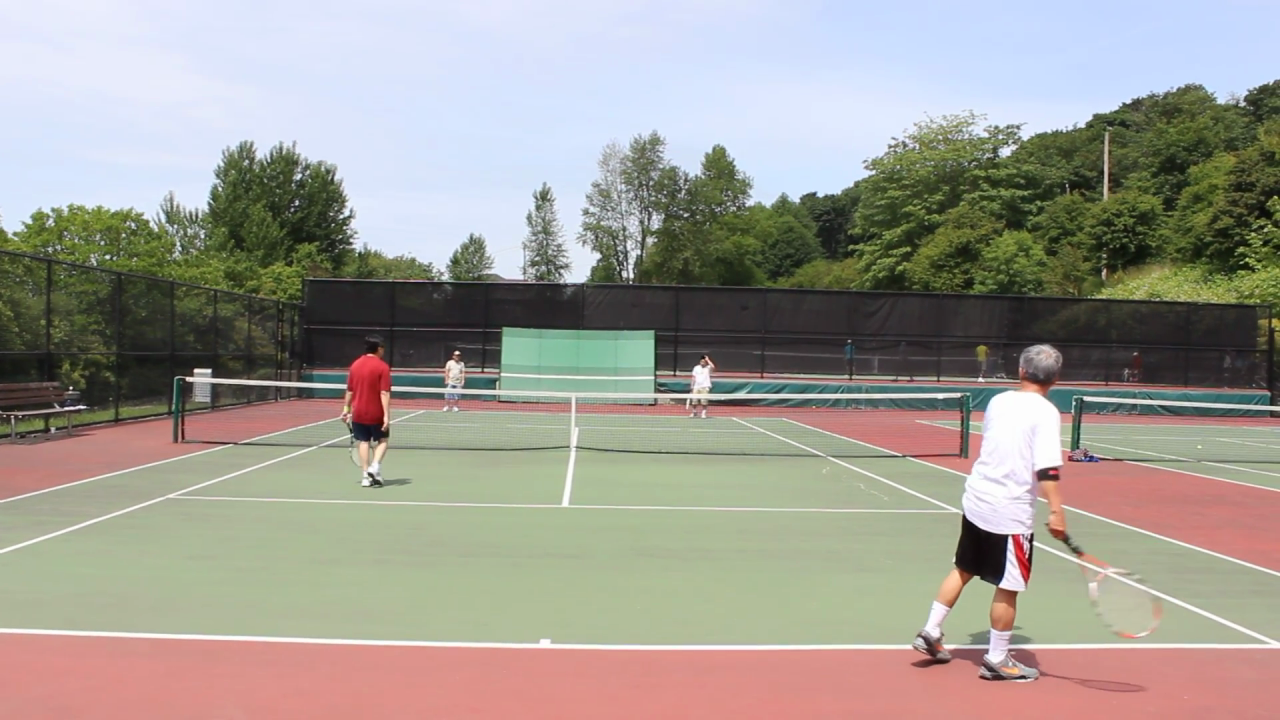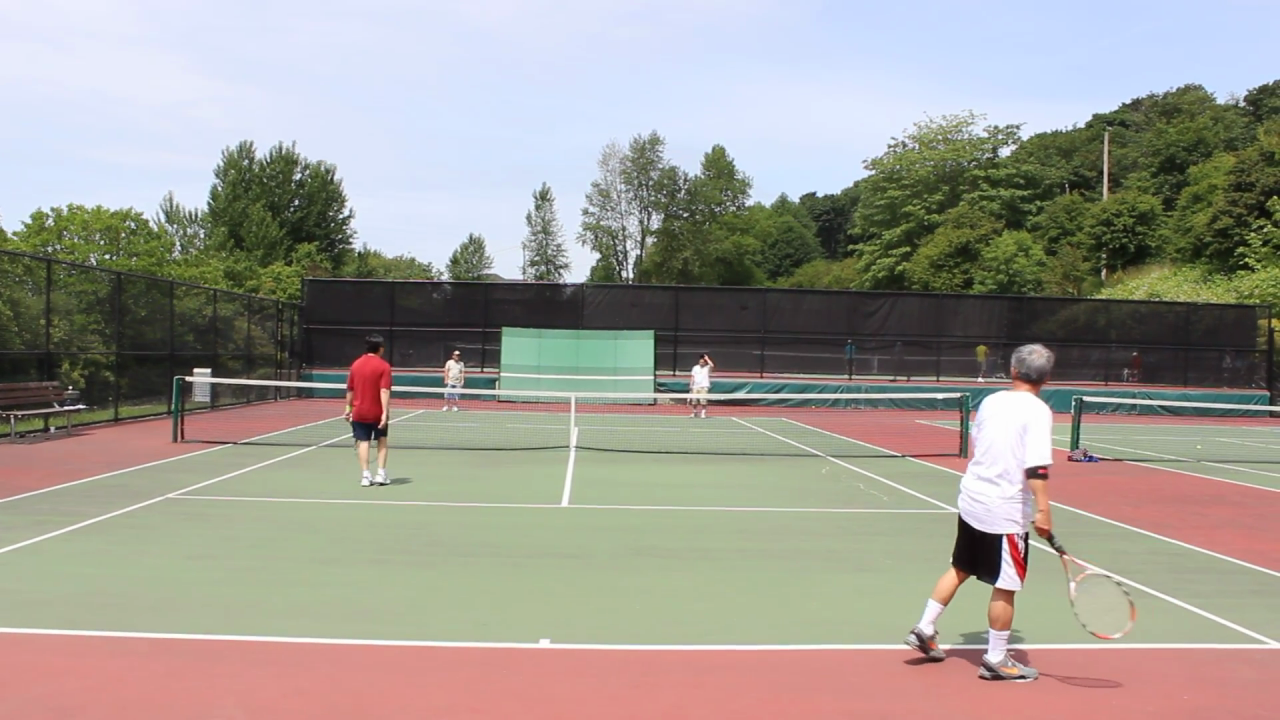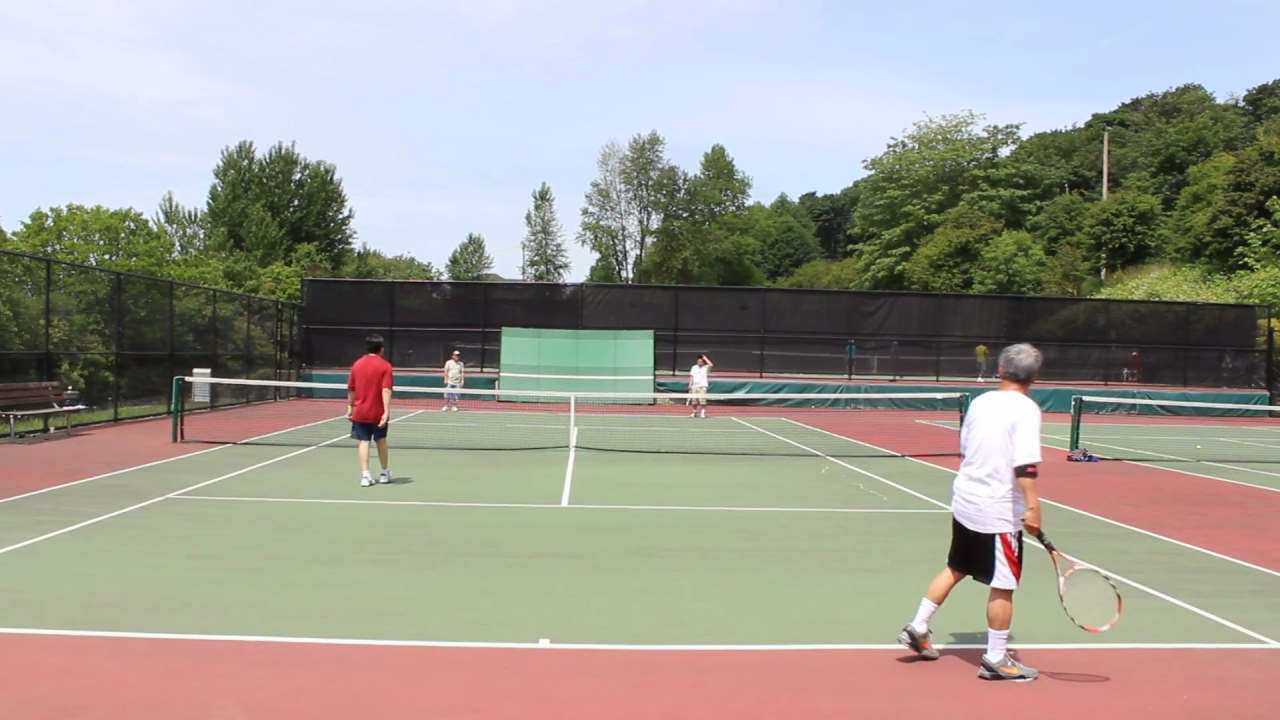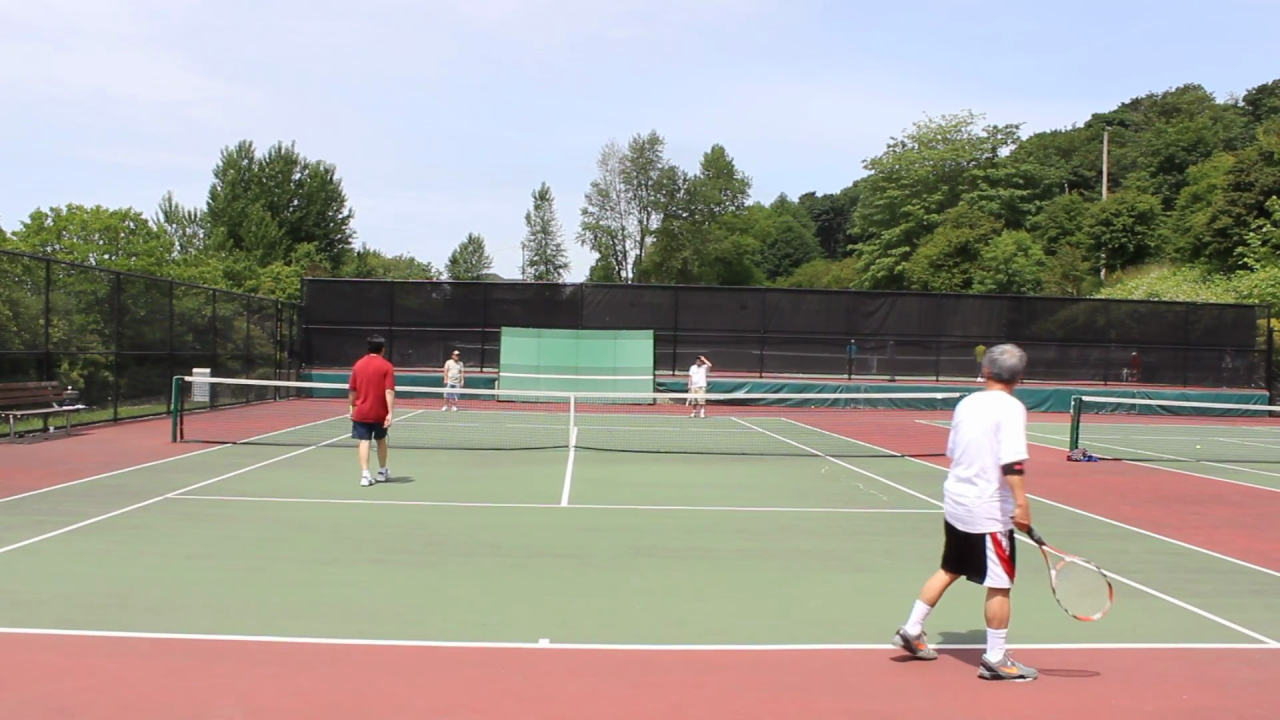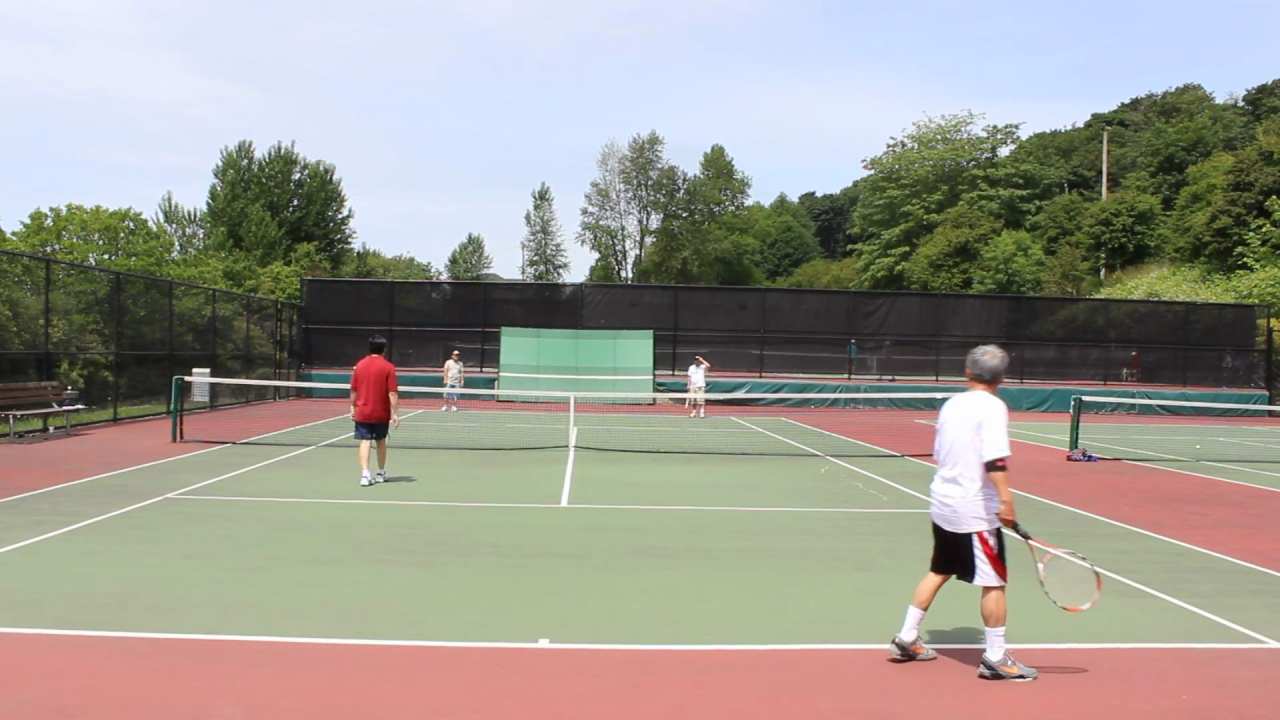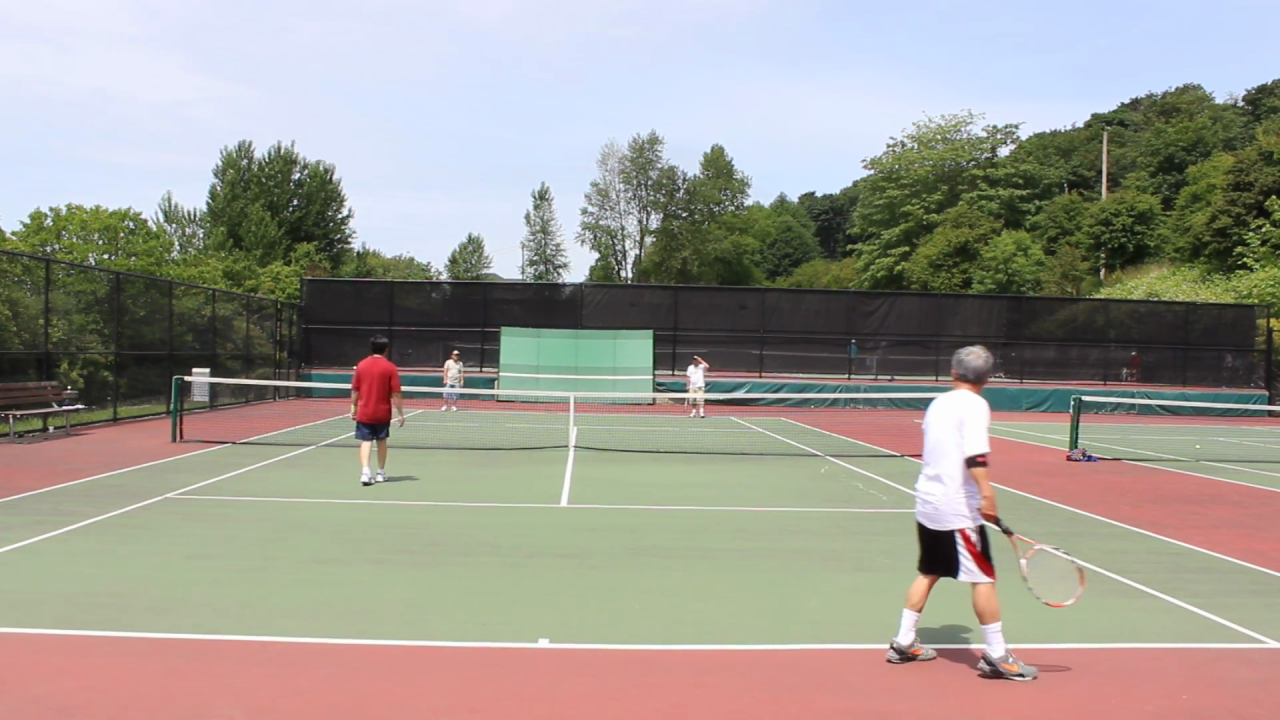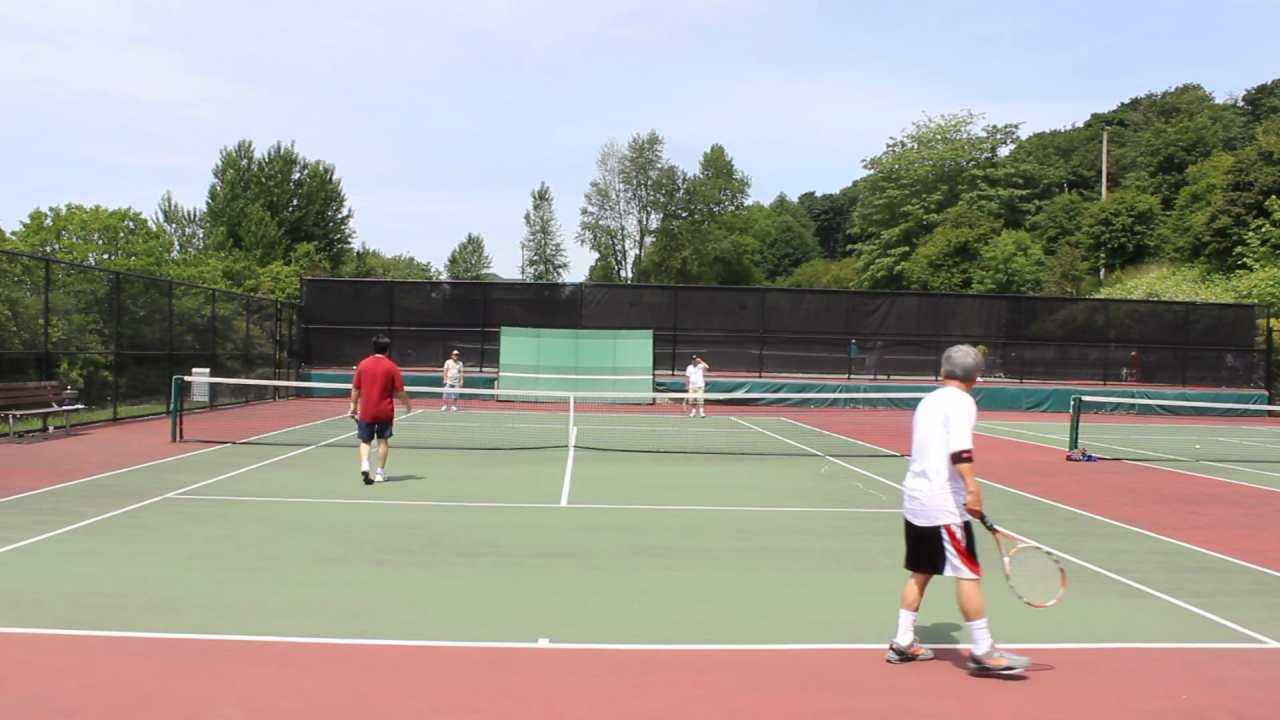
dt=0.1s
person 1, frame 1
left shoulder: (998, 401)
right shoulder: (1046, 412)
right elbow: (1047, 468)
right wrist: (1056, 511)
left hip: (976, 500)
right hip: (1010, 510)
left knee: (963, 569)
right knee: (1009, 587)
left ankle: (931, 632)
right ankle: (997, 660)
person 1, frame 2
left shoulder: (990, 401)
right shoulder: (1038, 411)
right elbow: (1036, 466)
right wrist: (1042, 508)
left hip: (971, 500)
right hip: (1005, 510)
left knee: (959, 568)
right knee: (1006, 586)
left ankle: (924, 629)
right ankle: (996, 660)
person 1, frame 3
left shoulder: (980, 402)
right shoulder: (1026, 409)
right elbow: (1025, 464)
right wrist: (1033, 507)
left hip: (965, 501)
right hip: (998, 510)
left knee: (956, 568)
right knee: (1003, 585)
left ankle: (918, 628)
right ankle: (996, 659)
person 1, frame 4
left shoulder: (965, 403)
right shoulder: (1011, 408)
right elbow: (1012, 462)
right wrist: (1021, 503)
left hip: (956, 503)
right hip: (988, 510)
left knee: (950, 570)
right knee: (999, 585)
left ankle: (911, 631)
right ankle: (996, 659)
person 1, frame 5
left shoulder: (951, 405)
right shoulder: (993, 407)
right elbow: (994, 458)
right wrist: (1005, 500)
left hip: (943, 503)
right hip: (975, 511)
left knee: (939, 572)
right knee: (993, 583)
left ankle: (906, 639)
right ankle: (996, 659)
person 1, frame 6
left shoulder: (937, 404)
right shoulder: (975, 405)
right elbow: (975, 455)
right wrist: (986, 495)
left hip: (928, 502)
right hip: (957, 507)
left knee: (928, 572)
right knee: (982, 579)
left ankle: (904, 642)
right ankle: (996, 655)
person 1, frame 7
left shoulder: (926, 402)
right shoulder: (961, 402)
right elbow: (960, 452)
right wrist: (972, 490)
left hip: (916, 499)
right hip: (943, 504)
left knee: (920, 572)
right knee: (968, 575)
left ankle: (904, 643)
right ankle: (984, 650)
